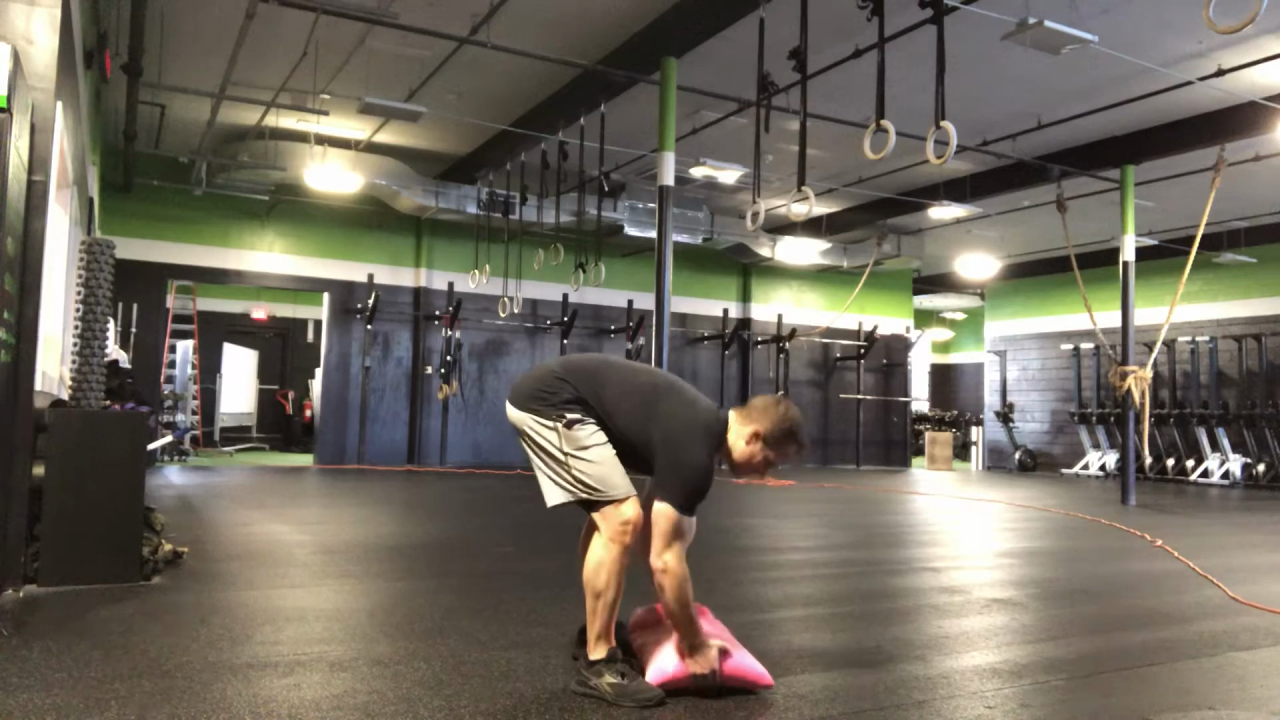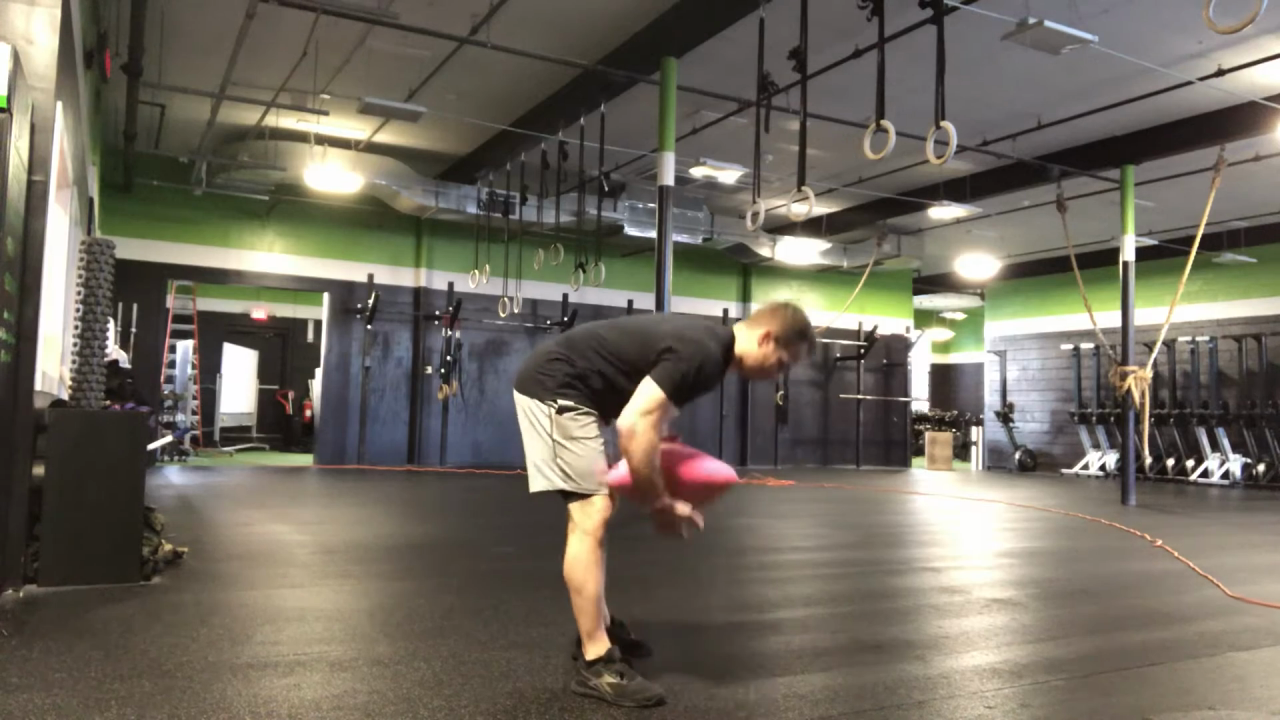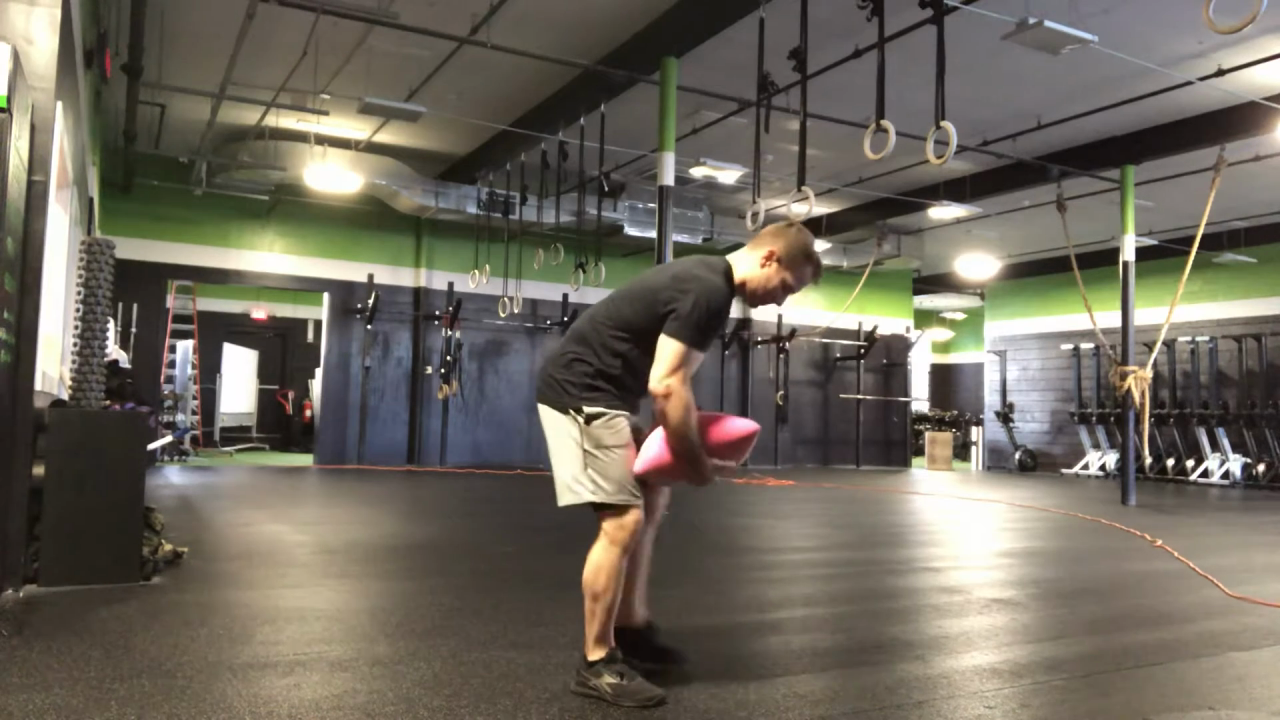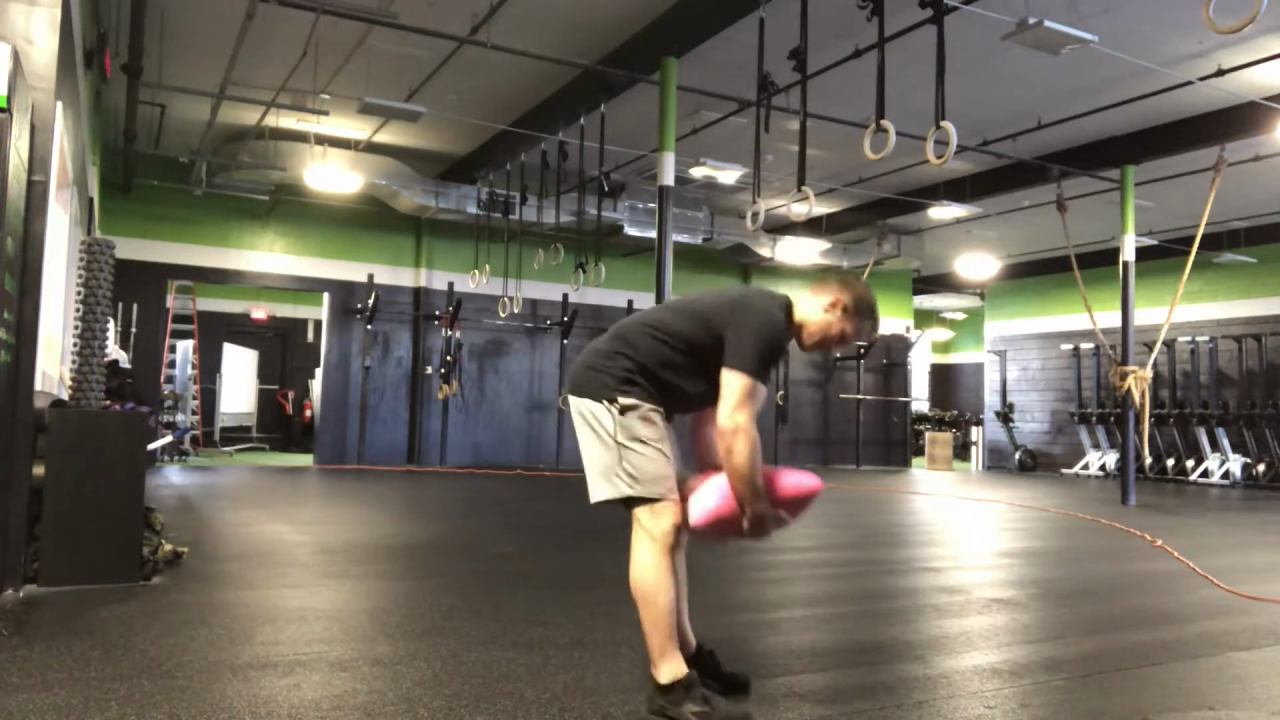
dt=0.5s
person 1, frame 1
left shoulder: (702, 424)
right shoulder: (693, 449)
left elbow: (657, 526)
right elbow: (664, 559)
left wrist: (667, 611)
right wrist: (696, 647)
left hip: (542, 393)
right hip: (550, 403)
left knee: (606, 516)
right knee: (621, 521)
left ankle: (596, 634)
right ankle: (598, 665)
person 1, frame 2
left shoulder: (707, 344)
right shoulder: (702, 354)
left elbow: (649, 418)
right elbow: (634, 427)
right wrist: (663, 505)
left hip: (557, 386)
right hip: (554, 387)
left knee: (592, 511)
right knee: (591, 515)
left ankle: (598, 628)
right ankle: (596, 663)
person 1, frame 3
left shoulder: (707, 281)
right shoulder: (707, 290)
left elbow: (667, 379)
right elbow: (667, 387)
left wrist: (682, 452)
right wrist: (697, 463)
left hip: (597, 392)
right hip: (581, 391)
left knee: (650, 500)
right knee: (622, 523)
left ankle: (630, 629)
right ankle: (597, 665)
person 1, frame 4
left shoulder: (758, 317)
right shoulder: (766, 323)
left elbow: (710, 414)
right elbow: (735, 423)
right wrist: (755, 507)
left hip: (623, 390)
right hip: (613, 387)
left knee: (674, 520)
right knee: (660, 522)
left ankle: (685, 657)
right ankle: (671, 683)
